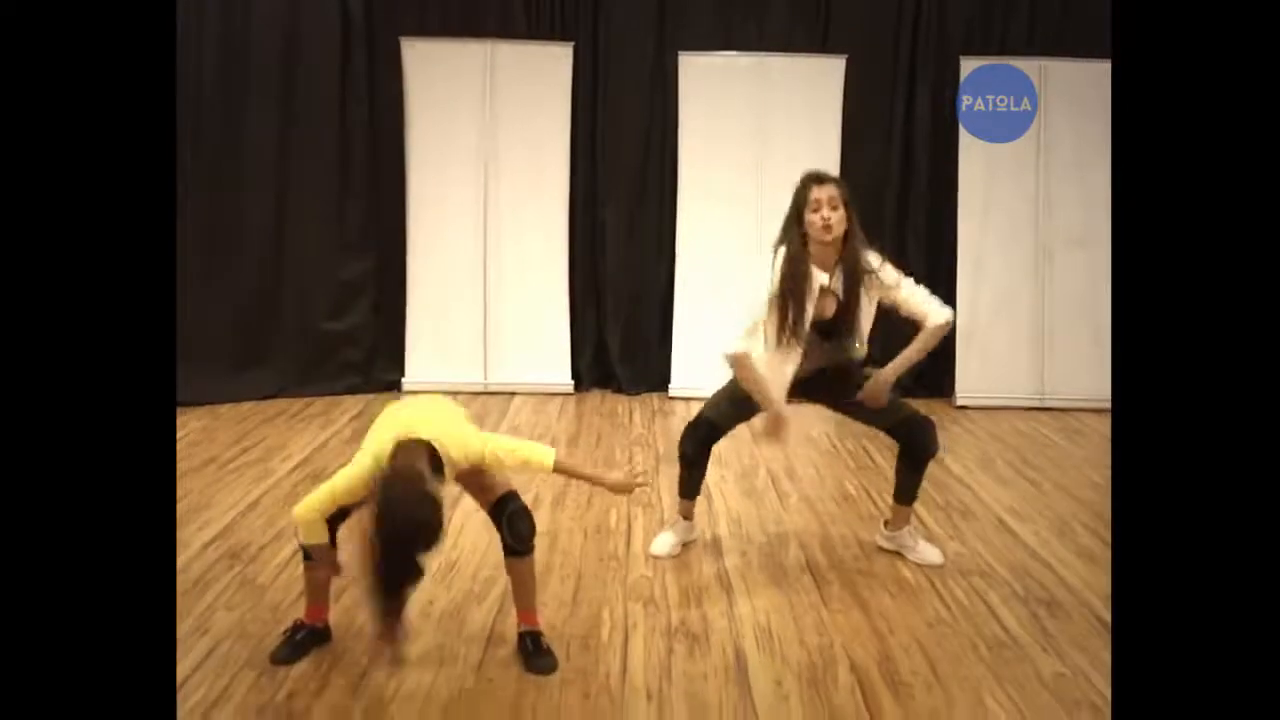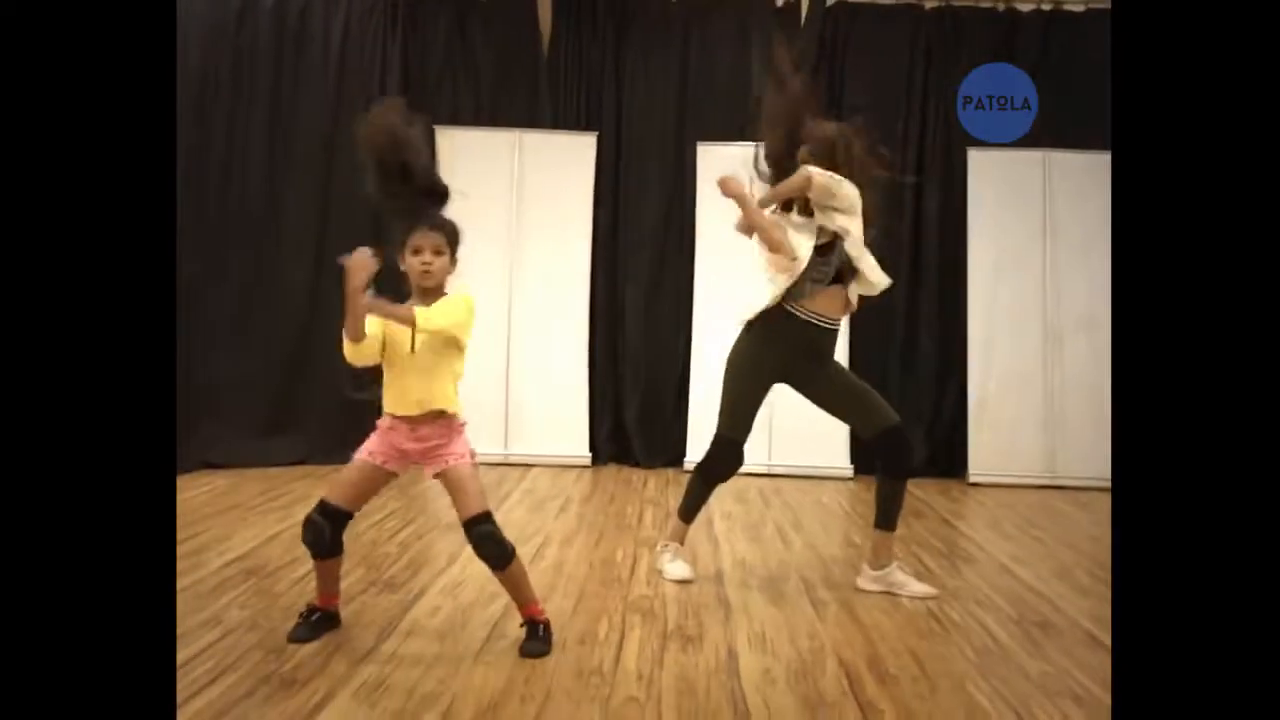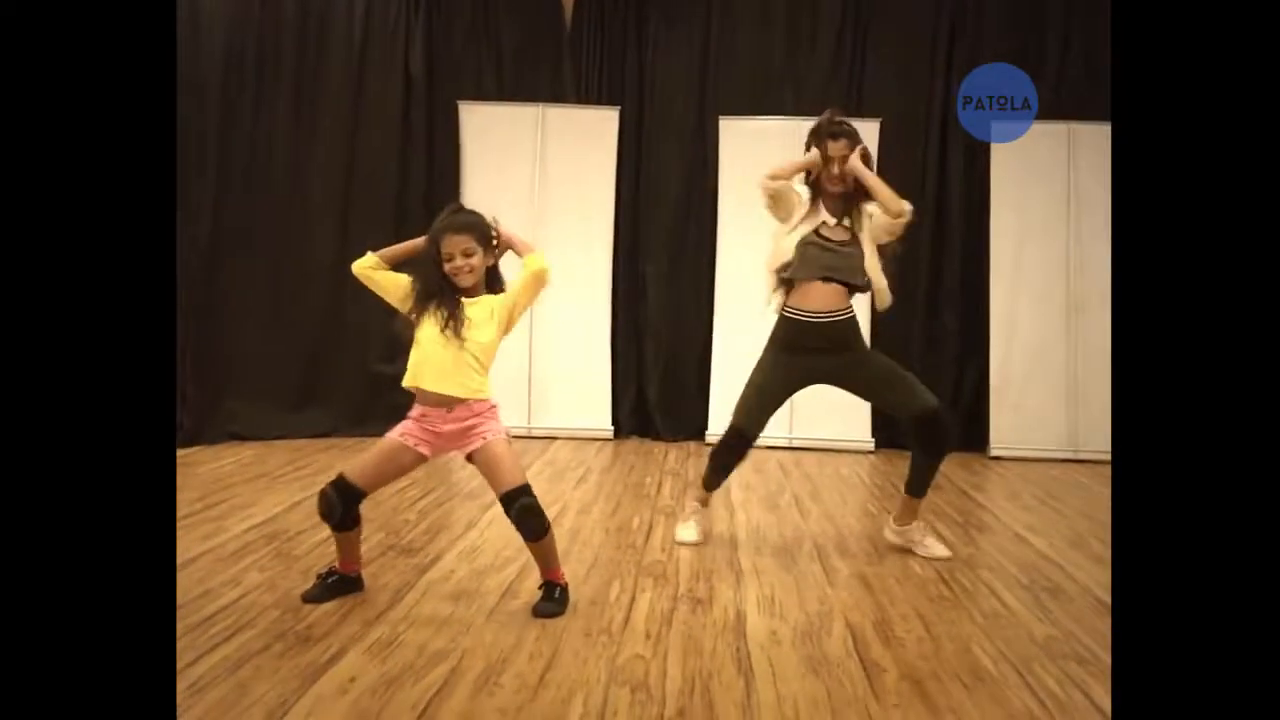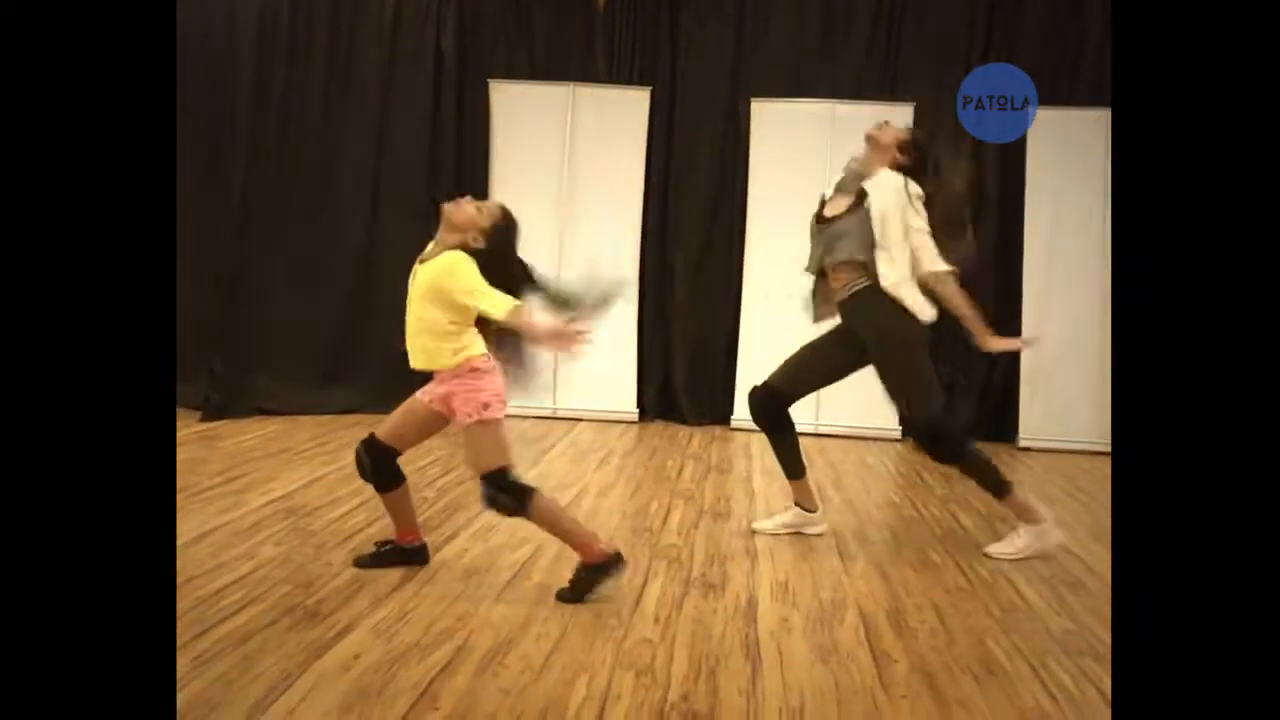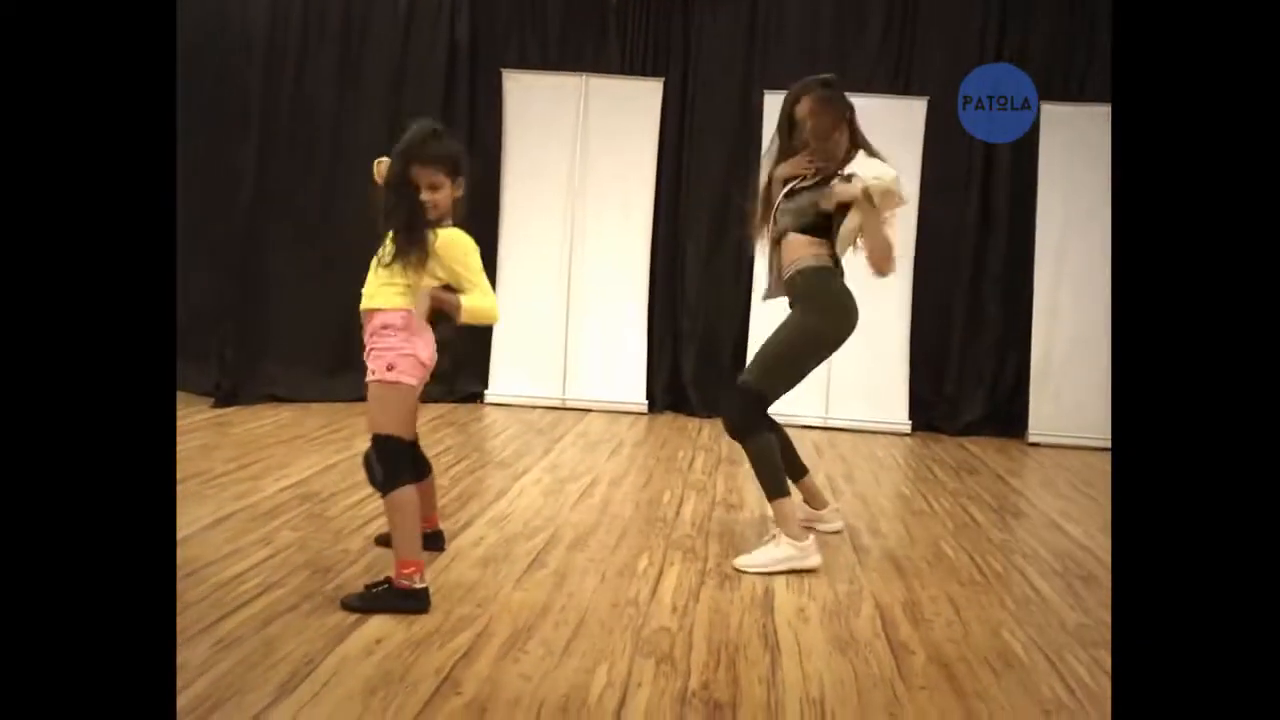
dt=1s
person 1, frame 1
left shoulder: (870, 270)
right shoulder: (785, 273)
left elbow: (939, 319)
right elbow: (737, 351)
left wrist: (891, 372)
right wrist: (772, 408)
left hip: (838, 374)
right hip: (777, 371)
left knee: (919, 432)
right knee: (698, 433)
left ankle: (897, 528)
right ankle: (684, 522)
person 1, frame 2
left shoulder: (845, 196)
right shoulder: (782, 219)
left elbow: (812, 179)
right elbow: (783, 252)
left wrist: (751, 202)
right wrist: (746, 204)
left hip: (817, 356)
right hip: (768, 342)
left knee: (896, 442)
right knee: (726, 451)
left ankle: (879, 565)
right ankle: (672, 543)
person 1, frame 3
left shoulder: (869, 216)
right shoulder: (796, 205)
left elbow: (901, 214)
right elbow: (771, 182)
left wrist: (863, 171)
right wrist: (807, 161)
left hip: (846, 346)
right hip: (791, 344)
left knee: (931, 419)
right knee: (738, 437)
left ankle: (906, 523)
right ankle: (698, 506)
person 1, frame 4
left shoulder: (893, 191)
right shoulder: (842, 192)
left elbow: (933, 268)
left wrist: (981, 334)
left hip: (885, 317)
right hip: (855, 325)
left knee: (934, 433)
right knee: (765, 399)
left ankle: (1032, 522)
right ankle: (806, 509)
person 1, frame 5
left shoulder: (866, 175)
right shoulder: (796, 171)
left elbow: (884, 266)
right elbow: (768, 226)
left wrist: (869, 206)
right wrist: (781, 173)
left hip: (823, 303)
right hip: (811, 303)
left knee: (741, 404)
right knee: (750, 407)
left ankle: (793, 541)
right ankle: (819, 507)
person 2, frame 1
left shoulder: (464, 449)
right shoulder: (370, 468)
left elbow: (540, 455)
right elbow: (304, 515)
left wrist: (604, 480)
right wrist: (323, 562)
left hip: (448, 448)
right hip: (397, 440)
left knee: (516, 521)
right knee: (317, 525)
left ankle: (529, 630)
right ankle: (314, 622)
person 2, frame 2
left shoulder: (459, 308)
right shoulder: (383, 314)
left elbow: (427, 321)
right elbow: (357, 352)
left wrist: (367, 299)
right wrist: (354, 292)
left hip: (443, 437)
right hip: (393, 434)
left knee: (484, 535)
right knee: (319, 526)
left ankle: (535, 619)
right ankle: (325, 608)
person 2, frame 3
left shoulder: (499, 307)
right shoulder: (425, 300)
left elbow: (539, 269)
right elbow: (364, 267)
left wrist: (510, 241)
right wrist: (420, 245)
left hip: (475, 417)
right hip: (422, 421)
left knee: (521, 503)
right knee: (337, 497)
left ankle: (554, 583)
right ankle: (347, 571)
person 2, frame 4
left shoulder: (454, 266)
right shoulder: (433, 257)
left elbow: (495, 303)
left wrist: (541, 329)
left hip: (473, 380)
right hip: (445, 382)
left knee: (500, 488)
right knee: (372, 453)
left ankle: (598, 553)
right ankle: (409, 542)
person 2, frame 5
left shoulder: (454, 241)
right shoulder: (412, 219)
left elbow: (489, 307)
right elbow: (385, 171)
left wrist: (440, 298)
right wrist: (392, 168)
left hip: (398, 337)
right hip: (398, 340)
left knee: (385, 457)
right knee: (402, 447)
left ankle: (409, 582)
right ankle: (426, 527)
